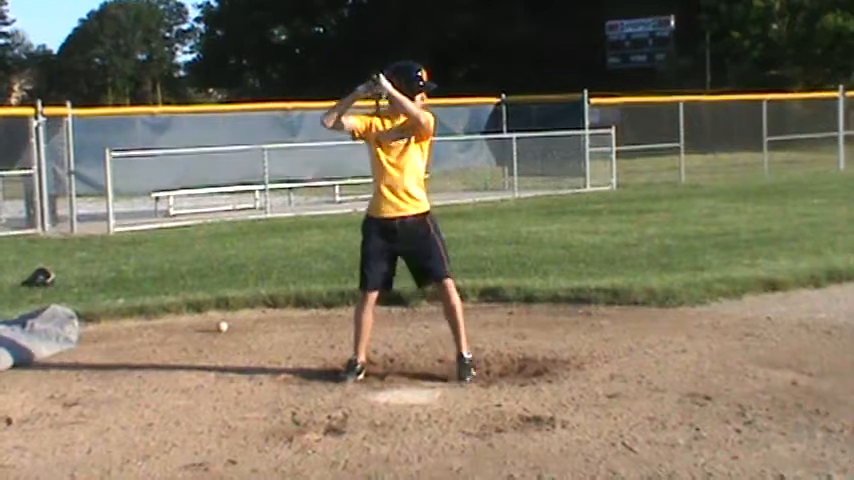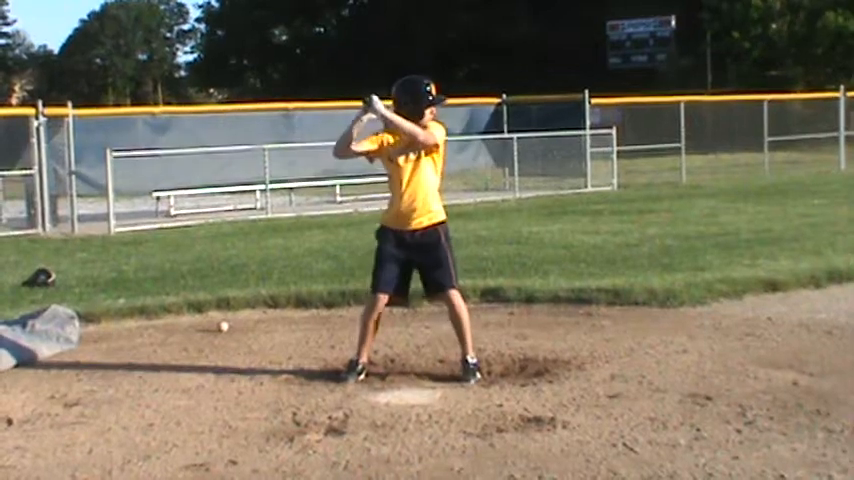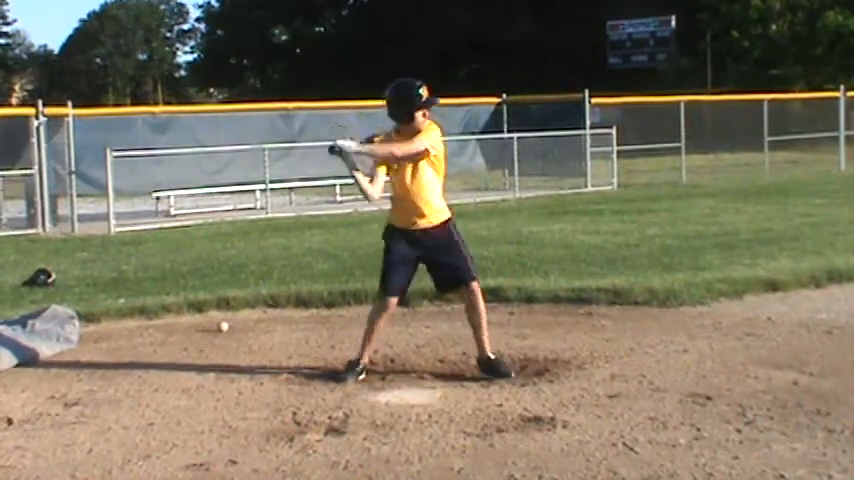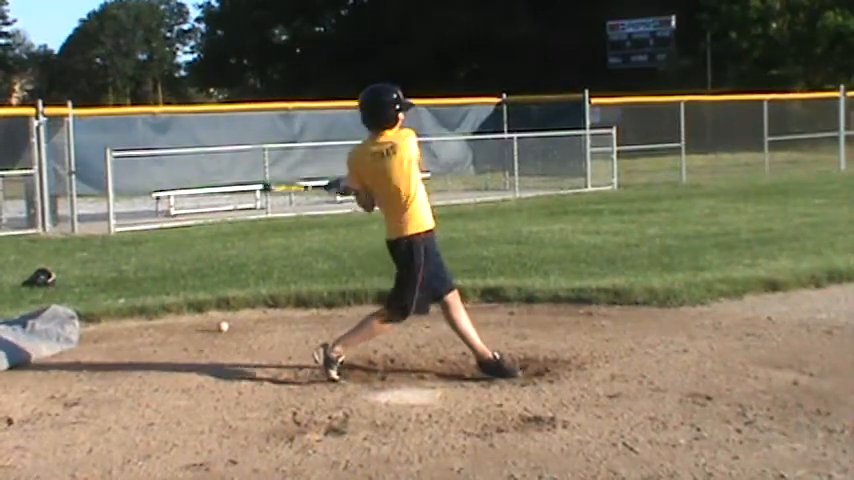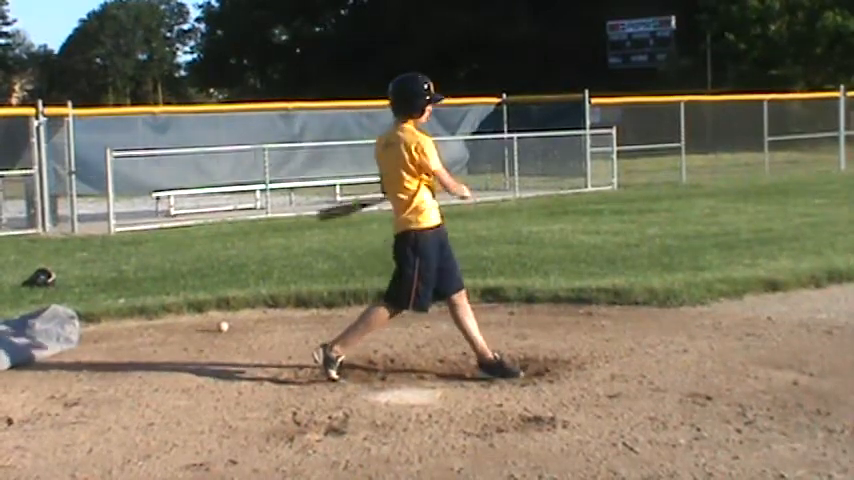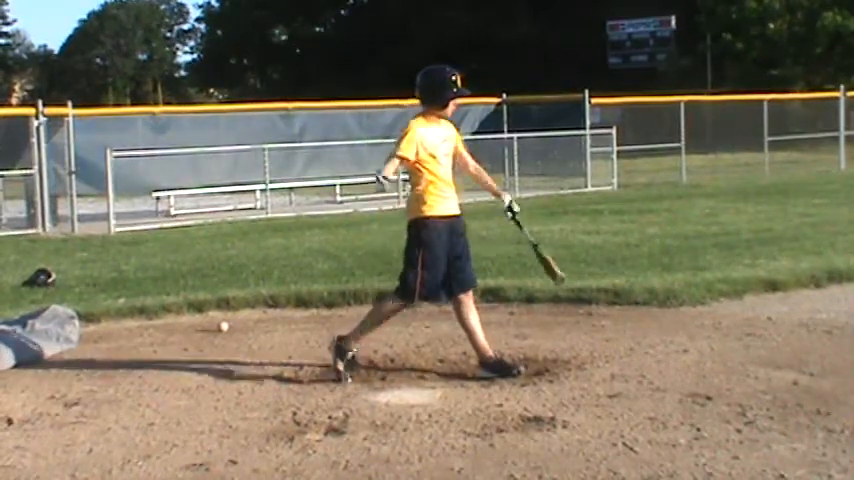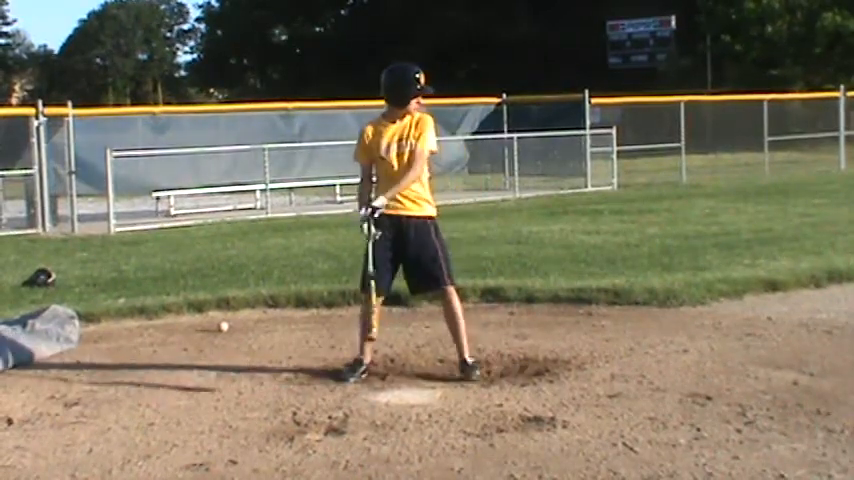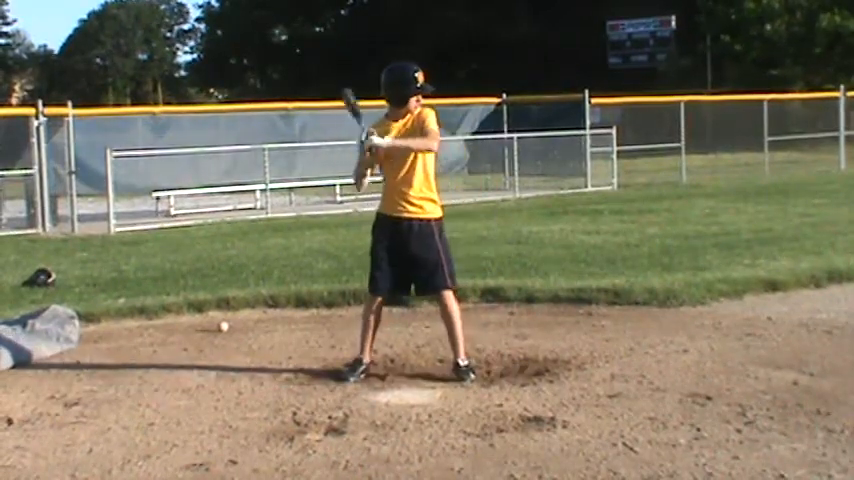
dt=0.5s
person 1, frame 1
left shoulder: (424, 119)
right shoulder: (372, 122)
left elbow: (420, 121)
right elbow: (329, 121)
left wrist: (390, 90)
right wrist: (358, 94)
left hip: (417, 217)
right hip: (379, 220)
left knee: (445, 283)
right knee: (368, 294)
left ankle: (464, 355)
right ankle: (358, 360)
person 1, frame 2
left shoulder: (436, 131)
right shoulder: (384, 138)
left elbow: (421, 137)
right elbow: (341, 152)
left wrist: (384, 113)
right wrist: (361, 117)
left hip: (431, 227)
right hip: (394, 230)
left knee: (451, 294)
right knee: (379, 298)
left ankle: (469, 359)
right ankle: (360, 361)
person 1, frame 3
left shoulder: (429, 131)
right shoulder: (382, 144)
left elbow: (405, 149)
right elbow: (373, 194)
left wrist: (359, 148)
right wrist: (353, 165)
left hip: (439, 225)
right hip: (404, 230)
left knee: (471, 288)
right knee: (388, 300)
left ankle: (486, 356)
right ankle: (360, 360)
person 1, frame 4
left shoulder: (357, 157)
right shoulder: (407, 138)
left elbow: (367, 205)
left wrist: (354, 186)
left hip: (402, 235)
right hip: (416, 235)
left knee: (449, 296)
right knee: (397, 311)
left ankle: (485, 357)
right ankle: (334, 351)
person 1, frame 5
left shoulder: (384, 142)
right shoulder: (419, 140)
left elbow: (386, 187)
right elbow: (447, 184)
right wrist: (467, 192)
left hip: (428, 230)
right hip: (420, 231)
left knee: (456, 294)
right knee: (395, 302)
left ankle: (486, 358)
right ankle: (334, 350)
person 1, frame 6
left shoulder: (448, 129)
right shoulder: (417, 128)
left elbow: (470, 166)
right elbow: (392, 163)
left wrist: (500, 194)
right wrist: (383, 176)
left hip: (451, 218)
right hip: (428, 220)
left knee: (463, 293)
right knee: (406, 294)
left ankle: (487, 358)
right ankle: (347, 344)
person 1, frame 7
left shoulder: (423, 122)
right shoulder: (370, 131)
left elbow: (418, 169)
right elbow: (366, 176)
left wrist: (384, 197)
right wrist: (364, 208)
left hip: (420, 217)
right hip: (385, 220)
left knee: (446, 287)
right knee: (373, 292)
left ankle: (465, 358)
right ankle: (363, 359)
person 1, frame 8
left shoulder: (424, 116)
right shoulder: (377, 129)
left elbow: (432, 143)
right elbow: (359, 180)
left wrist: (388, 143)
right wrist: (366, 154)
left hip: (425, 219)
right hip: (389, 220)
left knee: (444, 292)
right knee: (376, 295)
left ankle: (461, 360)
right ankle: (364, 359)
